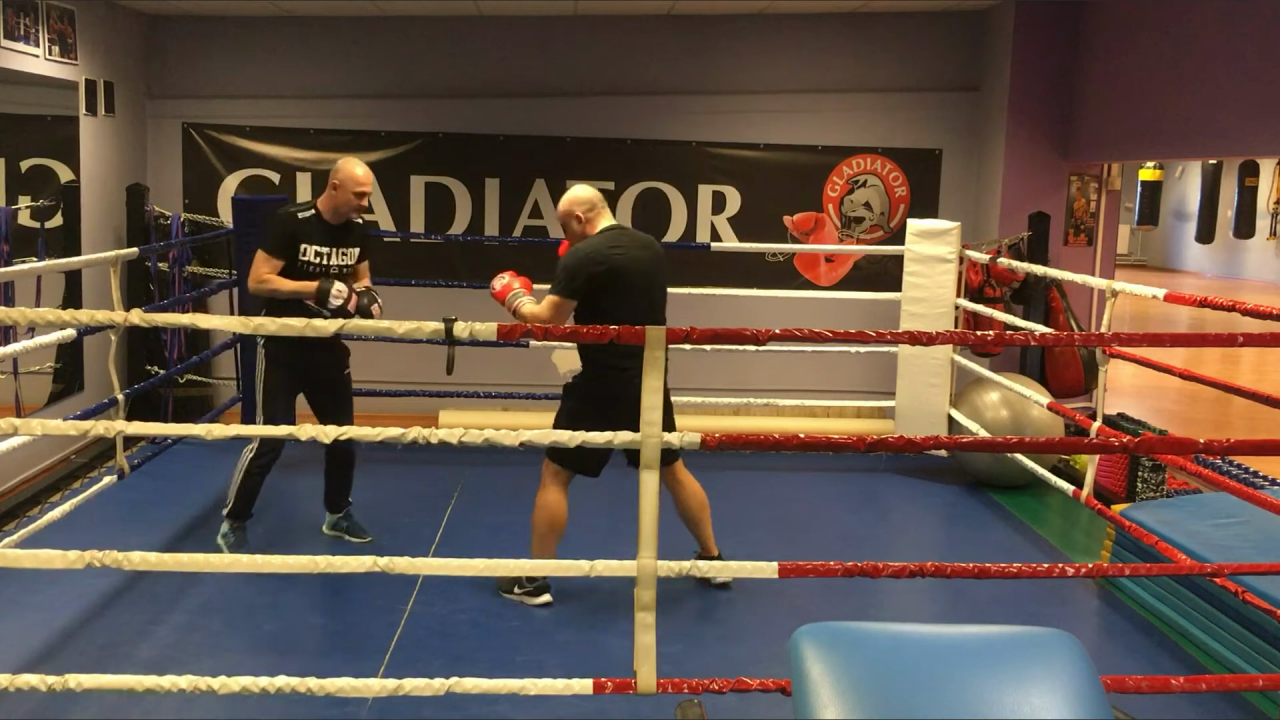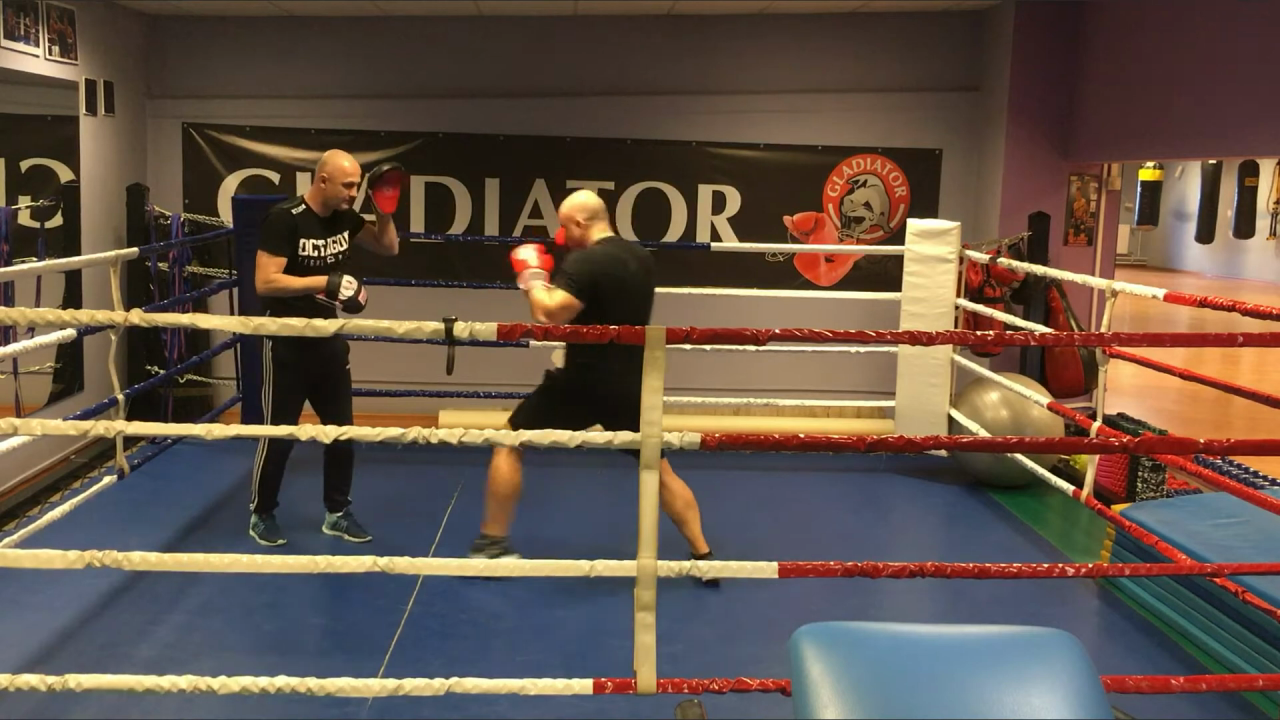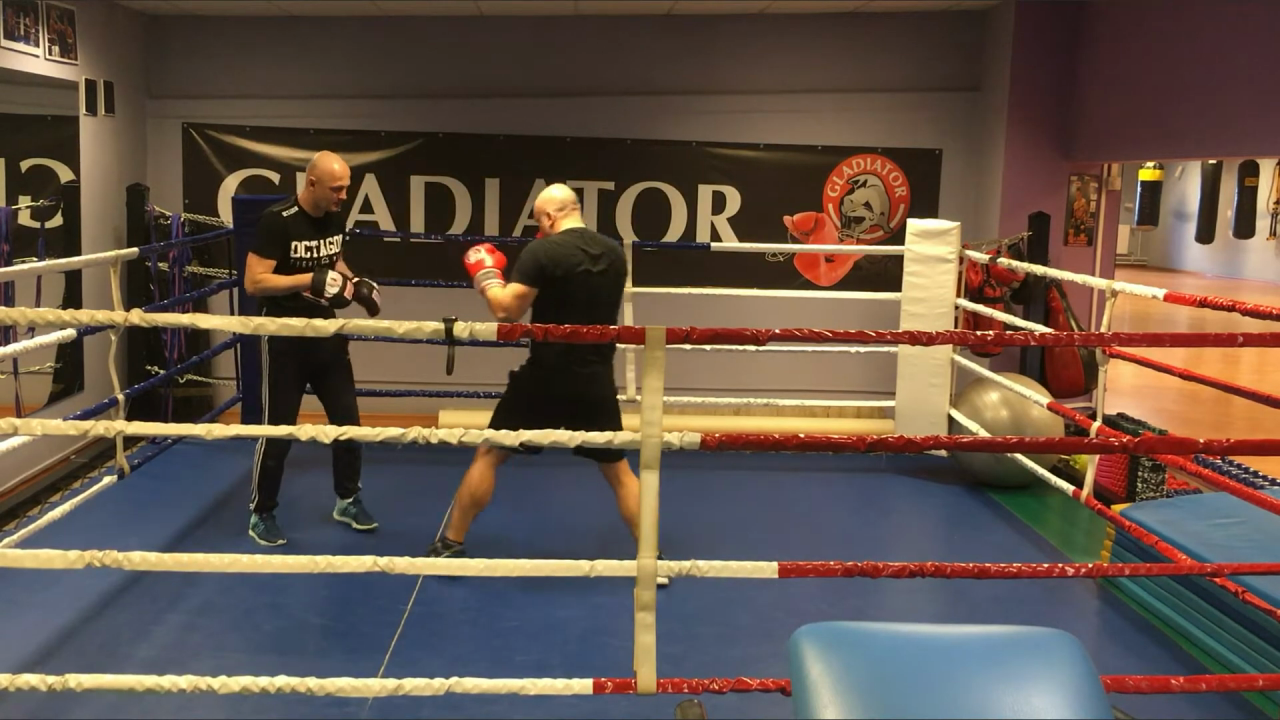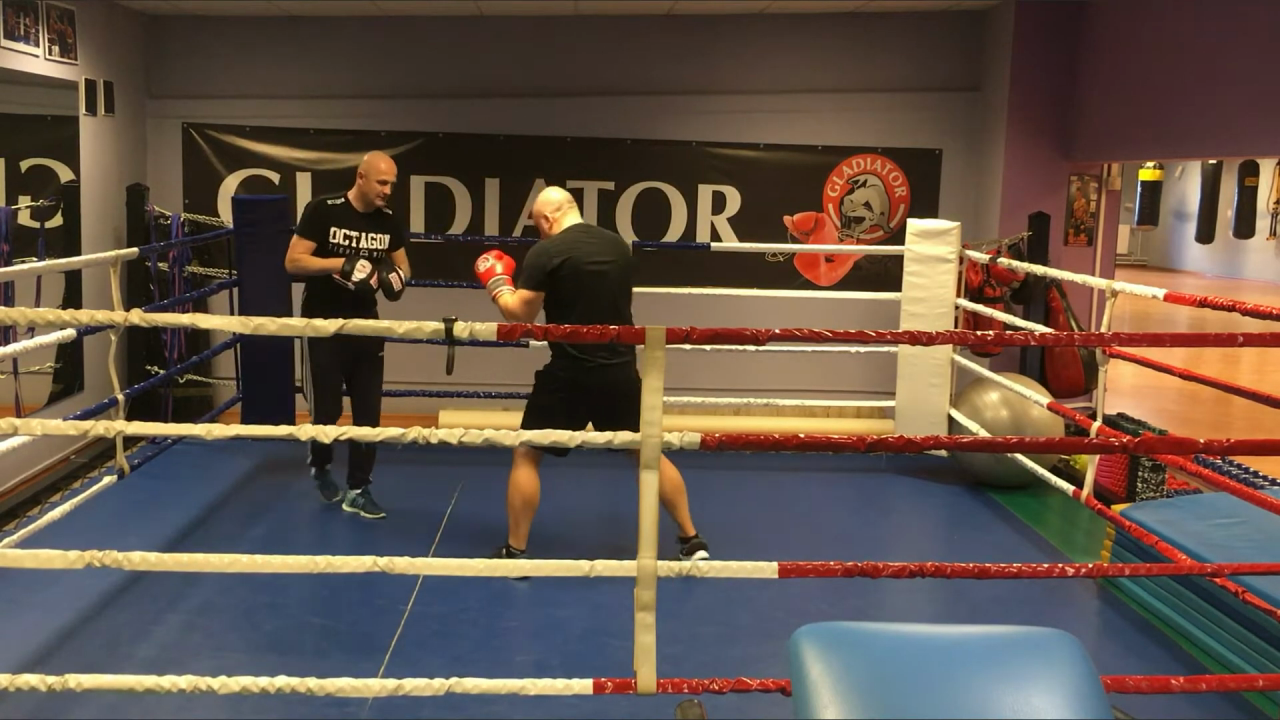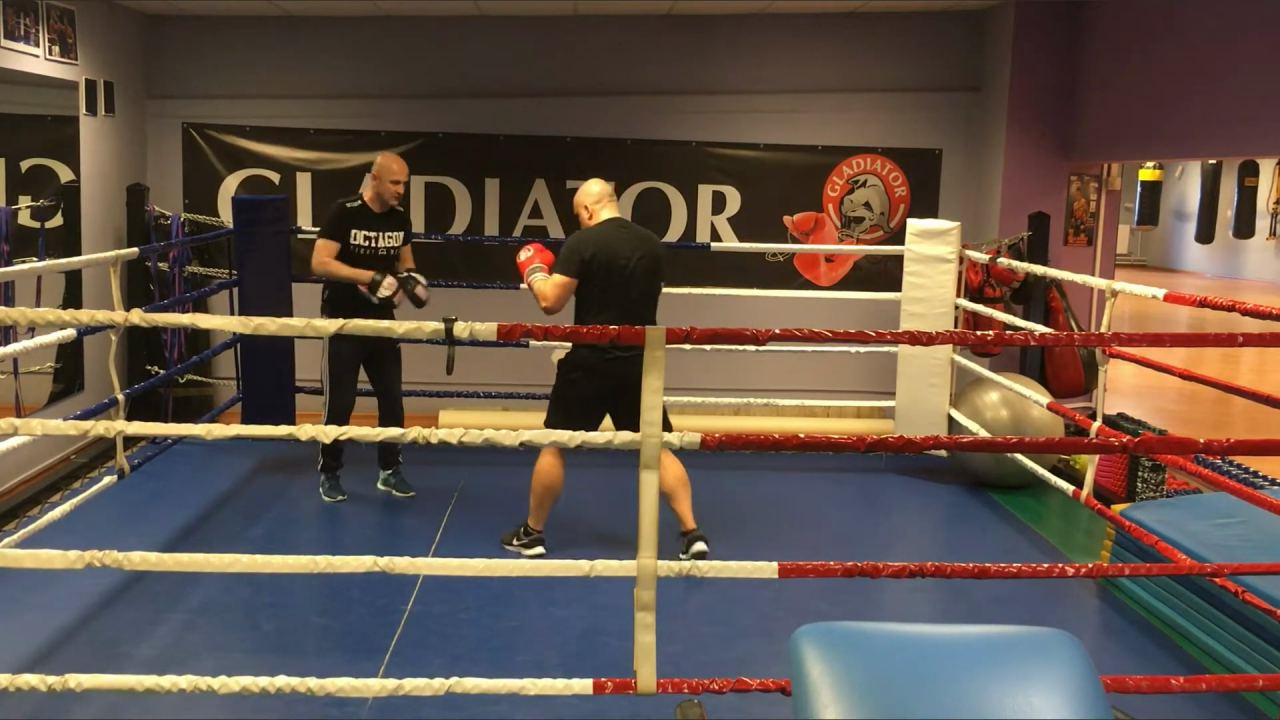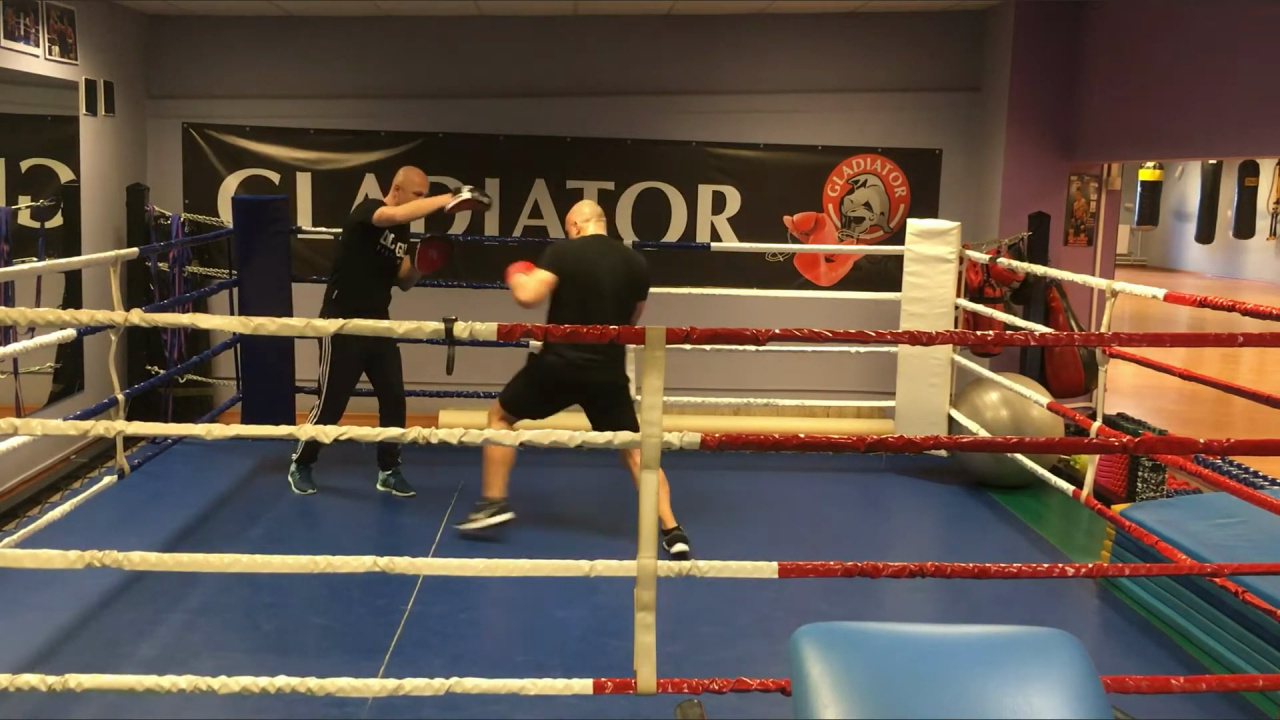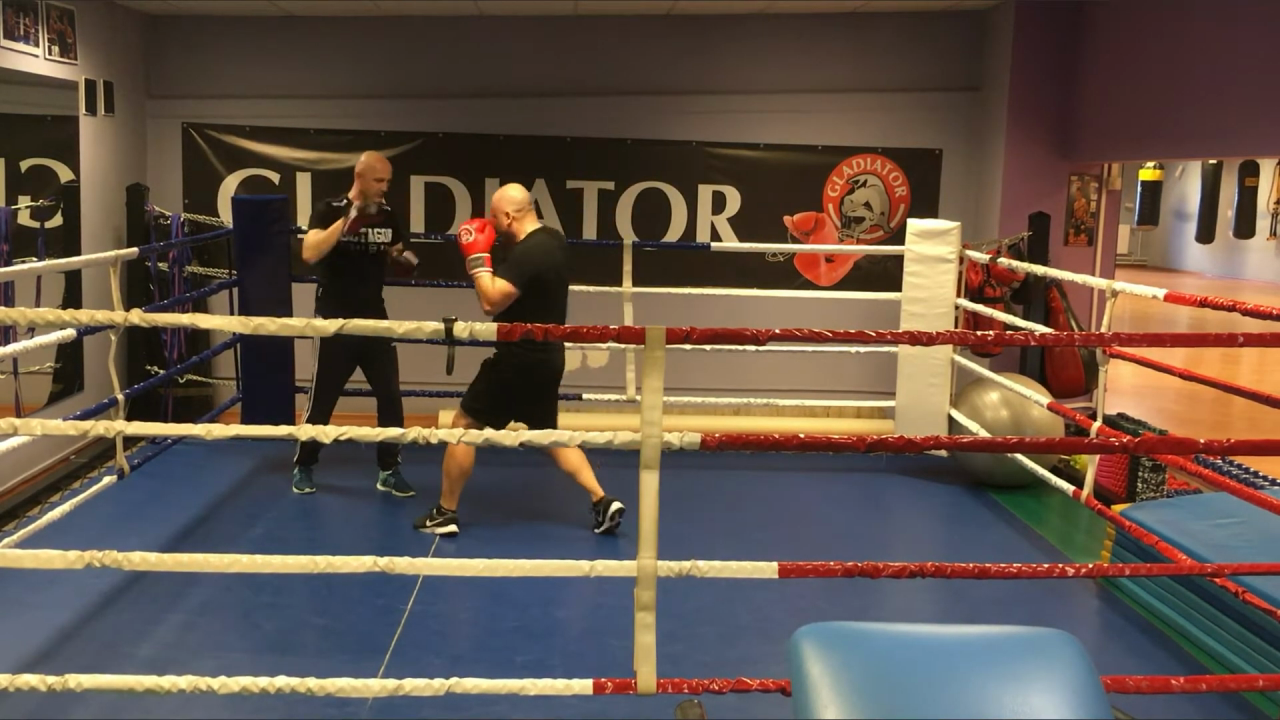
dt=0.7s
person 1, frame 1
left shoulder: (582, 258)
right shoulder: (651, 247)
left elbow: (549, 321)
left wrist: (514, 297)
left hip: (602, 386)
left knee: (555, 475)
right knee: (672, 470)
left ankle: (535, 580)
right ankle: (713, 560)
person 1, frame 2
left shoulder: (586, 262)
right shoulder: (641, 256)
left elbow: (550, 317)
left wrist: (533, 275)
right wrist: (561, 262)
left hip: (581, 383)
right hip: (627, 385)
left knee: (509, 447)
right knee: (658, 469)
left ankle: (494, 543)
right ankle: (703, 556)
person 1, frame 3
left shoulder: (542, 252)
right shoulder: (615, 253)
left elbow: (507, 311)
left wrist: (485, 273)
left hip: (546, 377)
right hip: (596, 381)
left knee: (489, 455)
right knee: (618, 470)
left ankle: (451, 545)
person 1, frame 4
left shoulder: (546, 252)
right shoulder: (619, 245)
left elbow: (519, 316)
left wrist: (496, 281)
left hip: (569, 373)
right hip: (620, 370)
left knee: (526, 456)
left ankle: (516, 551)
right ankle: (692, 541)
person 1, frame 5
left shoulder: (582, 242)
right shoulder: (652, 243)
left elbow: (550, 302)
left wrist: (533, 271)
left hip: (590, 362)
right hip: (639, 363)
left knee: (555, 446)
right knee: (657, 449)
left ankle: (531, 533)
right ankle: (692, 534)
person 1, frame 6
left shoulder: (565, 251)
right shoulder: (636, 262)
left elbow: (529, 297)
right elbow: (634, 321)
left wrist: (517, 275)
left hip: (557, 364)
right hip: (607, 371)
left knee: (501, 416)
right knee: (634, 448)
left ankle: (494, 502)
right ankle: (672, 532)
person 1, frame 7
left shoulder: (529, 253)
right shoulder: (551, 239)
left elbow: (491, 303)
left wrist: (477, 256)
right wrist: (482, 235)
left hip: (520, 360)
right hip: (544, 358)
left knee: (464, 426)
left ankle: (446, 513)
right ankle: (602, 501)
person 2, frame 1
left shoulder: (356, 231)
right shoulder: (291, 222)
left elbow: (361, 278)
right elbow: (257, 282)
left wrist: (365, 296)
right wrist: (317, 289)
left hip: (326, 346)
right hip: (282, 347)
left knee: (343, 437)
right knee: (271, 439)
left ankle: (337, 514)
right ankle: (233, 522)
person 2, frame 2
left shoulder: (344, 216)
right shoulder: (285, 218)
left elbow: (387, 248)
right elbow: (265, 282)
left wrist: (384, 210)
right wrist: (325, 283)
left hip: (328, 340)
right hip: (287, 344)
left knee: (342, 431)
right knee: (279, 434)
left ankle: (337, 512)
right ankle: (261, 514)
person 2, frame 3
left shoulder: (335, 217)
right shoulder: (277, 221)
right elbow: (253, 282)
left wrist: (355, 284)
right wrist: (310, 280)
left hip: (327, 334)
right hip: (285, 340)
left knee: (347, 421)
right knee: (278, 432)
left ankle: (347, 500)
right ankle: (261, 514)
person 2, frame 4
left shoulder: (389, 221)
right shoulder: (322, 210)
left elbow: (403, 267)
right elbow: (293, 261)
left wrist: (395, 276)
right wrist: (341, 264)
left knee: (368, 412)
right knee: (326, 410)
left ankle: (358, 489)
right ankle: (321, 470)
person 2, frame 5
left shoulder: (400, 218)
right shoulder: (344, 213)
left elbow: (405, 260)
right elbow: (319, 264)
left wrist: (413, 278)
right wrist: (368, 277)
left hip: (381, 321)
right hip: (341, 322)
left knee: (392, 400)
right knee: (339, 403)
left ankle: (390, 470)
right ankle: (329, 473)
person 2, frame 6
left shoulder: (408, 231)
right shoulder: (369, 211)
left elbow: (402, 280)
right elbow: (397, 215)
left wrist: (419, 265)
right wrist: (453, 199)
left hip: (378, 324)
right hip: (341, 322)
left knee: (394, 400)
right knee: (331, 403)
left ankle: (389, 472)
right ankle: (300, 465)
person 2, frame 7
left shoulder: (389, 216)
right shoulder: (329, 209)
left elbow: (392, 257)
right elbow: (310, 254)
left wrist: (404, 259)
right wrist: (345, 220)
left hip: (374, 320)
right hip: (334, 321)
left knee: (391, 398)
right knee: (322, 399)
left ankle: (389, 471)
right ankle: (303, 466)
